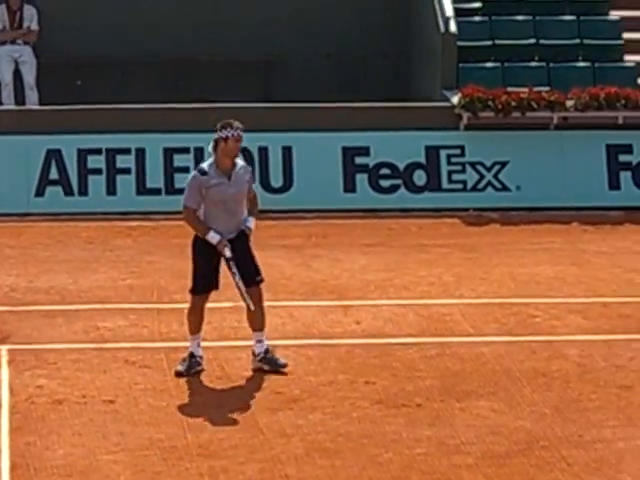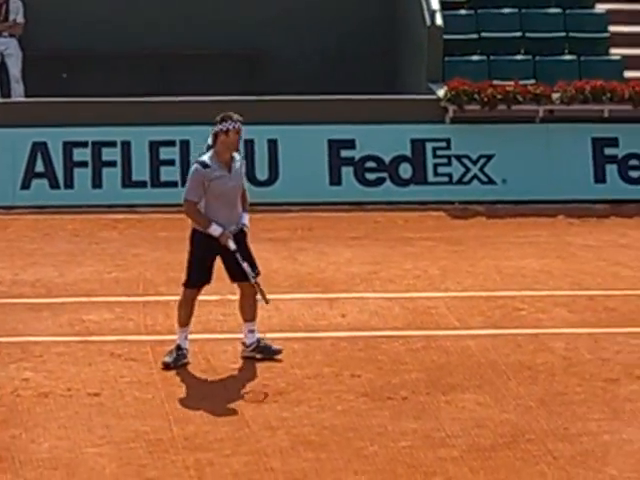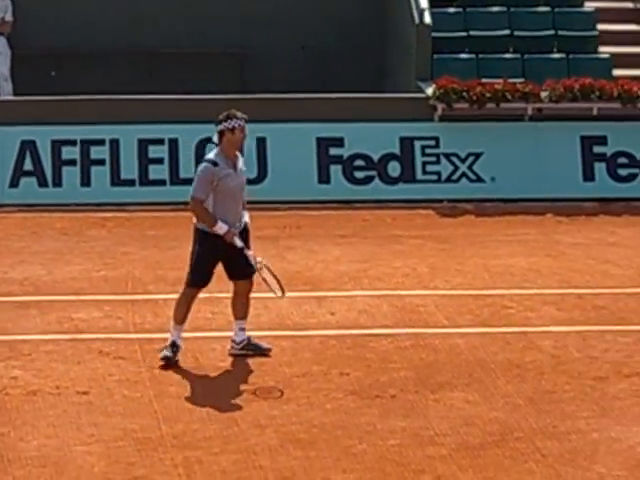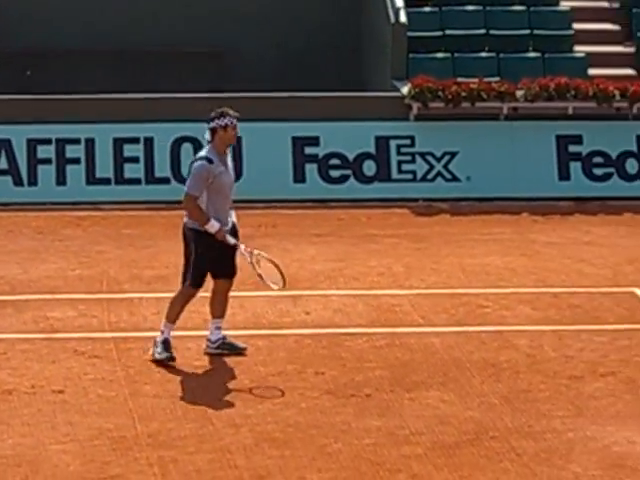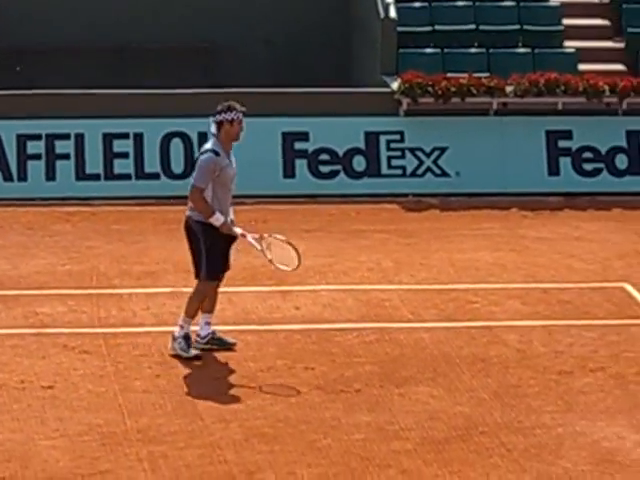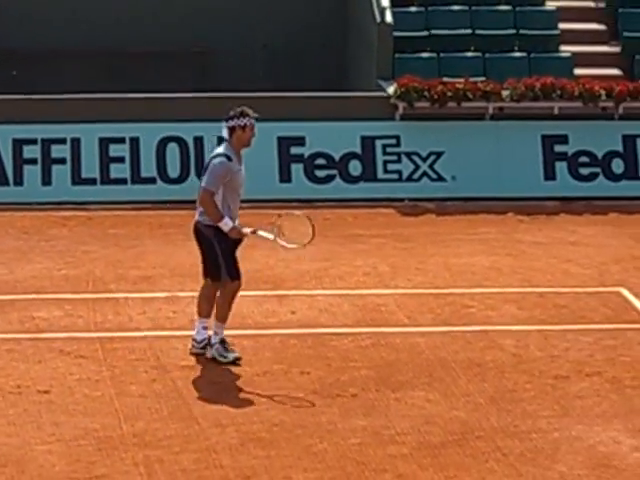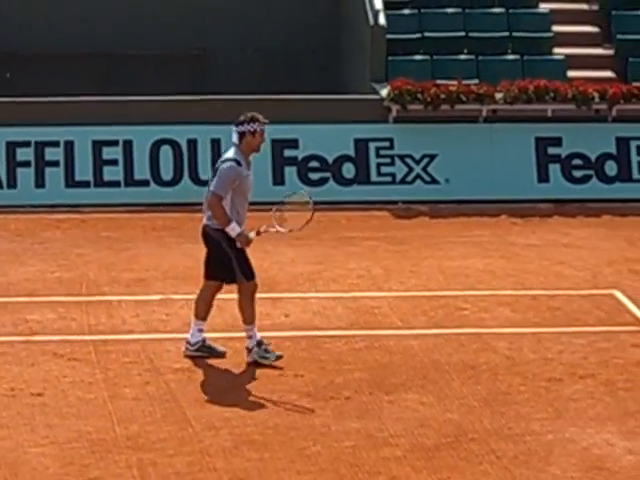
dt=0.1s
person 1, frame 1
left shoulder: (244, 169)
right shoulder: (201, 176)
left elbow: (252, 198)
right elbow: (189, 214)
left wrist: (250, 223)
right wrist: (216, 238)
left hip: (237, 239)
right hip: (207, 242)
left knee: (256, 292)
right knee: (198, 299)
left ankle: (260, 352)
right ankle: (194, 355)
person 1, frame 2
left shoulder: (239, 163)
right shoulder: (202, 168)
right elbow: (189, 208)
left wrist: (244, 219)
right wrist: (217, 231)
left hip: (234, 234)
right hip: (205, 236)
left knee: (249, 287)
right knee: (190, 292)
left ankle: (251, 342)
right ankle: (181, 347)
person 1, frame 3
left shoulder: (238, 160)
right shoulder: (210, 167)
right elbow: (196, 206)
left wrist: (244, 220)
right wrist: (223, 229)
left hip: (234, 234)
right hip: (210, 236)
left knee: (244, 284)
right knee: (192, 290)
left ankle: (240, 340)
right ankle: (173, 342)
person 1, frame 4
left shoulder: (226, 157)
right shoulder: (203, 164)
right elbow: (189, 203)
left wrist: (231, 220)
right wrist: (215, 227)
left hip: (221, 232)
right hip: (200, 233)
left knee: (224, 284)
right knee: (190, 289)
left ankle: (215, 338)
right ankle: (164, 339)
person 1, frame 5
left shoulder: (226, 152)
right shoulder: (210, 157)
right elbow: (195, 195)
left wrist: (229, 217)
right wrist: (220, 222)
left hip: (214, 225)
right hip: (203, 226)
left knee: (212, 281)
right knee: (209, 282)
left ankle: (205, 333)
right ankle: (180, 337)
person 1, frame 6
left shoulder: (235, 157)
right shoulder: (222, 161)
right elbow: (205, 199)
left wrist: (233, 226)
right wrist: (229, 226)
left hip: (222, 229)
right hip: (211, 229)
left knee: (212, 283)
right knee: (231, 283)
left ankle: (201, 338)
right ankle: (216, 341)
person 1, frame 7
left shoulder: (242, 161)
right shoulder: (231, 166)
right elbow: (213, 202)
left wrist: (237, 231)
right wrist: (237, 232)
left hip: (223, 233)
right hip: (221, 234)
left knee: (212, 285)
right knee: (248, 286)
left ankle: (195, 341)
right ankle: (254, 346)
